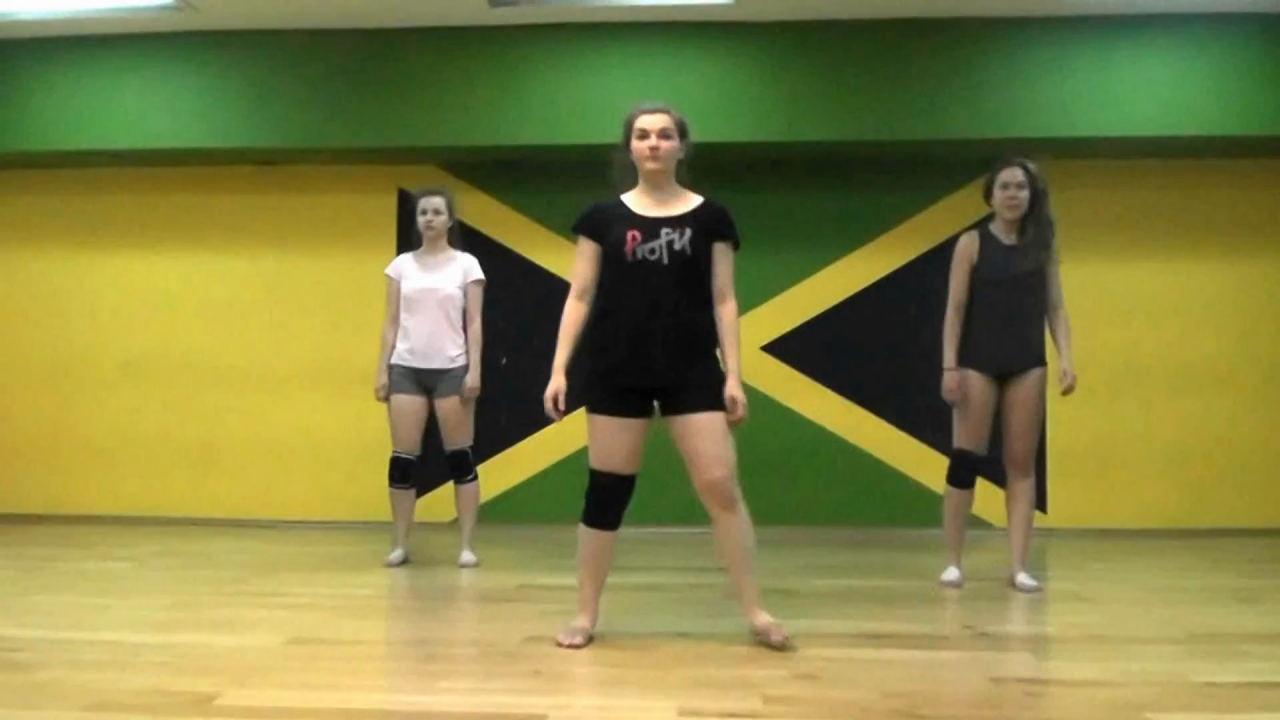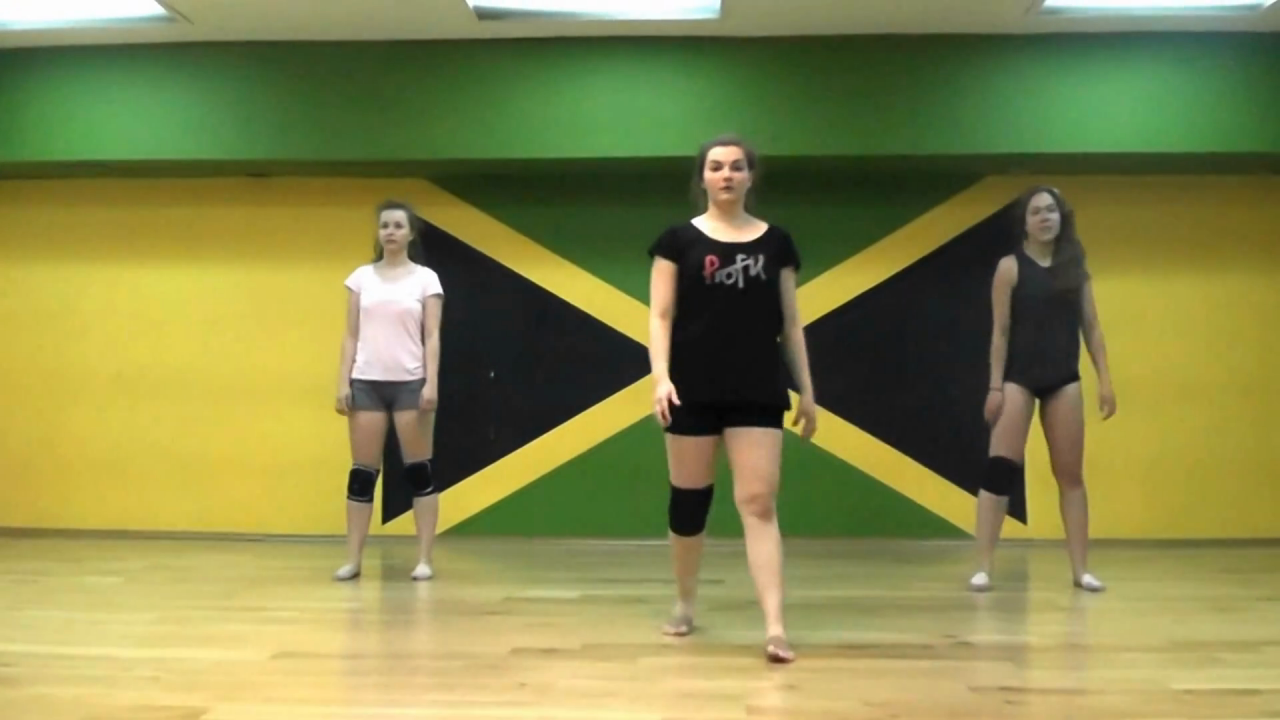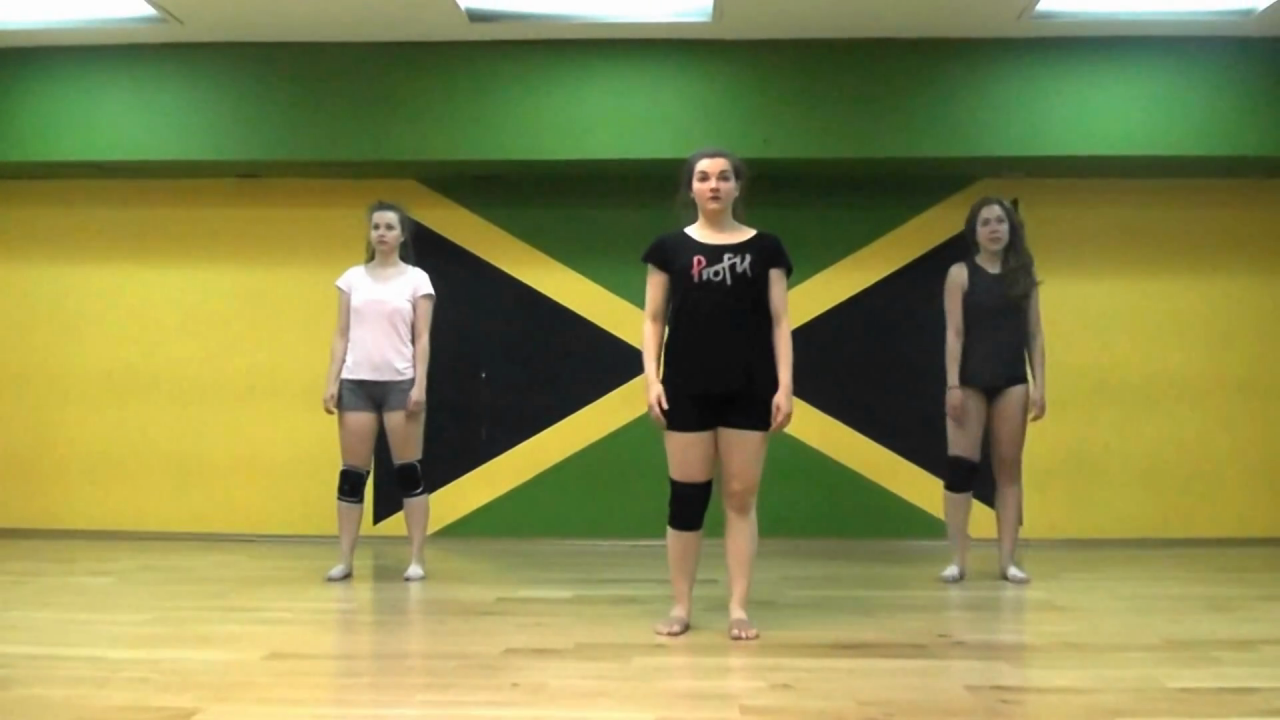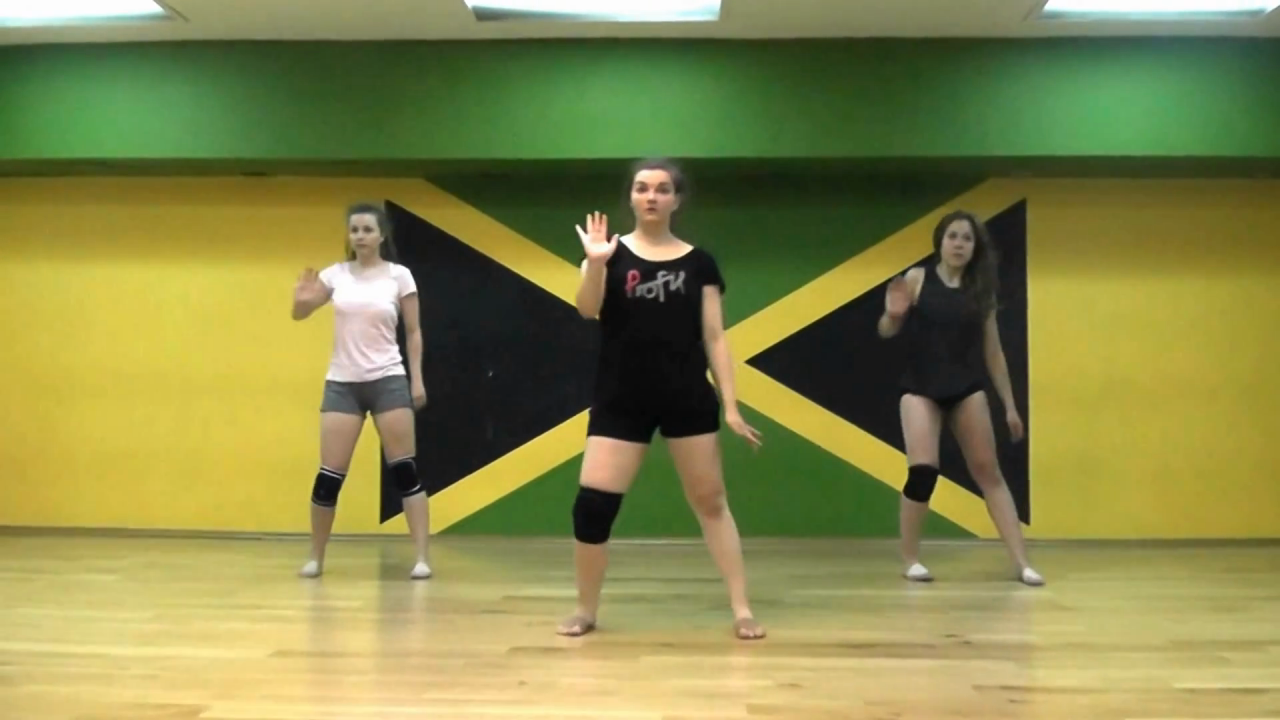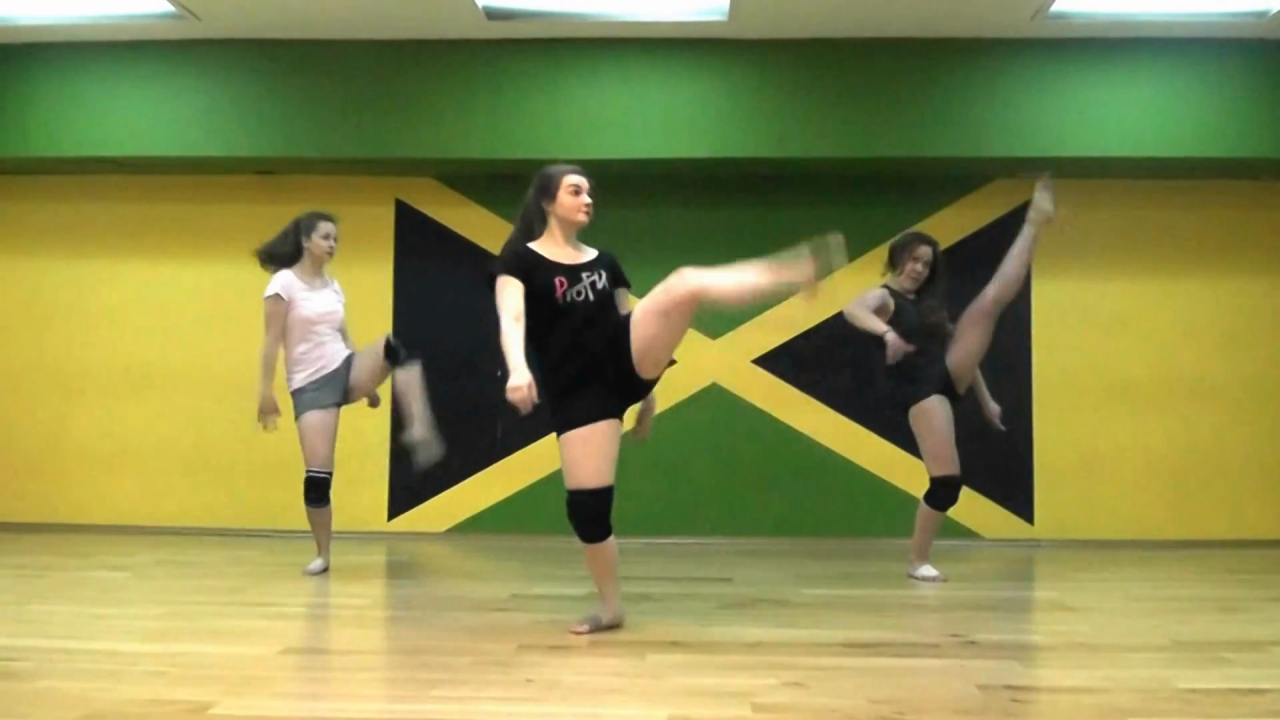
dt=1s
person 1, frame 1
left shoulder: (711, 216)
right shoulder: (603, 216)
left elbow: (724, 300)
right elbow: (580, 298)
left wrist: (734, 374)
right wrist: (559, 368)
left hip: (691, 370)
right hip: (615, 372)
left knee: (721, 488)
right knee: (606, 491)
left ankle: (755, 613)
right ankle: (585, 615)
person 1, frame 2
left shoulder: (776, 242)
right shoulder: (678, 239)
left elbow: (790, 322)
right elbow: (661, 316)
left wrist: (807, 389)
right wrist: (661, 377)
left hip: (757, 392)
right hip: (693, 389)
left knee: (759, 504)
right knee: (688, 501)
left ankle: (774, 627)
right ankle: (685, 604)
person 1, frame 3
left shoulder: (765, 246)
right shoulder: (669, 247)
left elbow: (779, 322)
right elbow: (654, 318)
left wrist: (784, 386)
right wrist: (652, 377)
left hip: (748, 388)
right hip: (687, 388)
left knee: (740, 496)
right knee: (687, 496)
left ankle: (738, 608)
right ankle: (680, 606)
person 1, frame 4
left shoulder: (699, 261)
right shoulder: (612, 252)
left elbow: (715, 337)
right elbow: (587, 309)
left wrist: (731, 406)
right wrist: (595, 264)
left hip: (687, 398)
right hip: (619, 400)
left knee: (710, 501)
right knee: (592, 503)
left ankle: (741, 608)
right ankle: (585, 608)
person 1, frame 5
left shoulder: (604, 261)
right shoulder: (519, 261)
right elbow: (511, 320)
left wrist: (647, 396)
right wrist: (518, 369)
left hip: (627, 361)
right hip: (578, 390)
left knee: (686, 283)
right knee: (587, 503)
left ankle: (795, 274)
right ankle: (609, 607)
person 2, frame 1
left shoulder: (1042, 245)
right shoulder: (972, 242)
left elbow: (1056, 307)
right elbow: (955, 308)
left wrist: (1067, 360)
right wrist: (949, 366)
left hip: (1027, 365)
right hip: (977, 362)
left knee: (1022, 464)
right knee: (966, 459)
left ankle: (1018, 566)
right ankle: (953, 560)
person 2, frame 2
left shoulder: (1074, 266)
right shoulder: (1011, 267)
left elbow: (1091, 326)
right elbow: (1000, 331)
left wrist: (1105, 381)
right wrist: (994, 387)
left hip: (1063, 380)
right hip: (1018, 377)
left knee: (1070, 474)
right knee: (1001, 467)
left ankle: (1080, 568)
right ankle: (983, 566)
person 2, frame 3
left shoulder: (1023, 275)
right shoulder: (960, 273)
left elbow: (1034, 334)
right elbow: (954, 333)
left wrist: (1039, 386)
right wrist: (953, 385)
left hip: (1011, 381)
right hip: (970, 380)
left knee: (1009, 469)
right knee: (961, 466)
left ankle: (1007, 560)
right ankle: (957, 559)
person 2, frame 4
left shoulder: (982, 290)
right shoulder: (917, 278)
left elbow: (993, 351)
right elbow: (886, 332)
left wrist: (1010, 406)
right wrist: (892, 314)
left hip: (968, 390)
right hip: (920, 389)
left knee: (989, 472)
right knee: (923, 470)
left ankle: (1022, 562)
right ankle: (910, 558)
person 2, frame 5
left shoulder: (930, 302)
right shoulder: (882, 298)
left elbow: (960, 343)
right elbow: (853, 309)
left wrist: (985, 399)
right wrist: (887, 333)
left hip: (951, 374)
right hip: (922, 390)
left knee: (989, 304)
right knee: (946, 479)
right ankle: (917, 559)
person 3, frame 1
left shoulder: (466, 264)
right shoulder: (401, 265)
left elbow: (474, 322)
right elbow: (391, 322)
left wrist: (474, 369)
right wrist: (382, 370)
left hip: (450, 369)
right hip: (407, 369)
left knee: (459, 458)
right knee: (403, 459)
left ankle: (466, 545)
right ankle: (401, 544)
person 3, frame 2
left shoulder: (425, 278)
right shoulder: (361, 277)
left elbow: (432, 336)
right elbow: (351, 335)
left wrist: (431, 383)
right wrist: (343, 383)
left hip: (409, 382)
right hip: (367, 383)
left knee: (418, 471)
right knee: (362, 472)
left ankle: (424, 558)
right ankle: (353, 558)
person 3, frame 3
left shoulder: (416, 279)
right shoulder: (352, 277)
left elbow: (422, 337)
right elbow: (341, 335)
left wrist: (420, 384)
right wrist: (331, 382)
left hip: (399, 383)
right hip: (356, 383)
left knee: (408, 472)
right knee: (352, 474)
left ankle: (416, 559)
right ankle: (345, 559)
person 3, frame 4
left shoulder: (399, 276)
right shoulder: (336, 274)
left elbow: (413, 331)
right elbow: (299, 314)
left wrist: (417, 379)
right wrist: (302, 298)
left hip: (388, 380)
right hip: (342, 383)
left knee: (405, 471)
right knee: (329, 476)
left ankle: (421, 557)
right ankle: (316, 556)
person 3, frame 5
left shoulder: (332, 285)
right shoulder: (283, 282)
right elbow: (271, 341)
left wrist: (368, 386)
right wrist: (266, 391)
left hip: (345, 368)
right hip: (309, 385)
left knee: (394, 348)
right knee: (318, 477)
left ankle: (419, 433)
right ankle: (322, 555)
